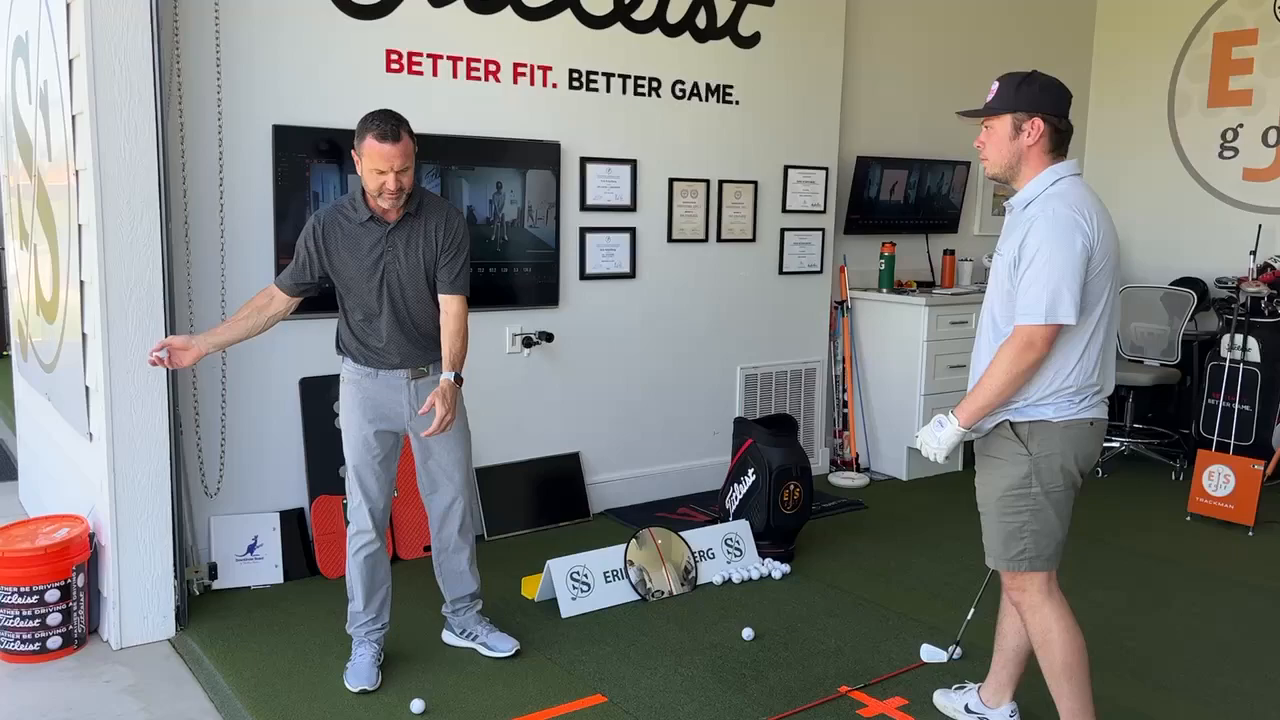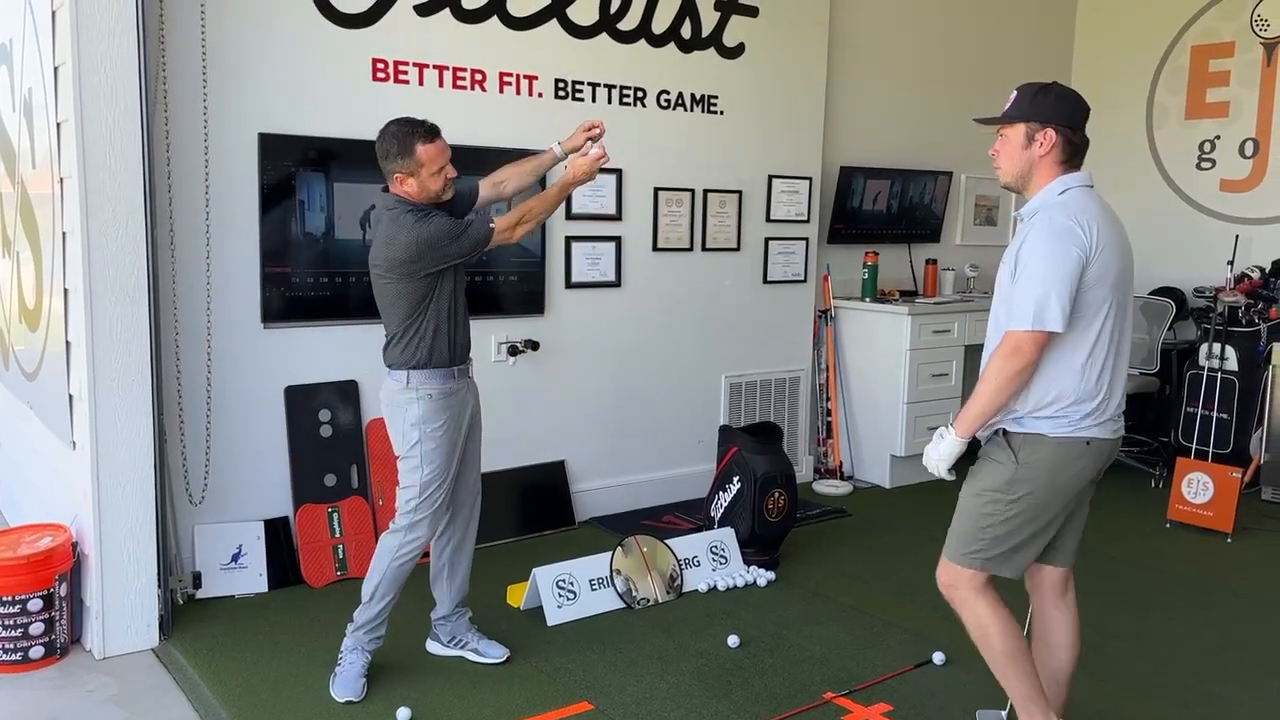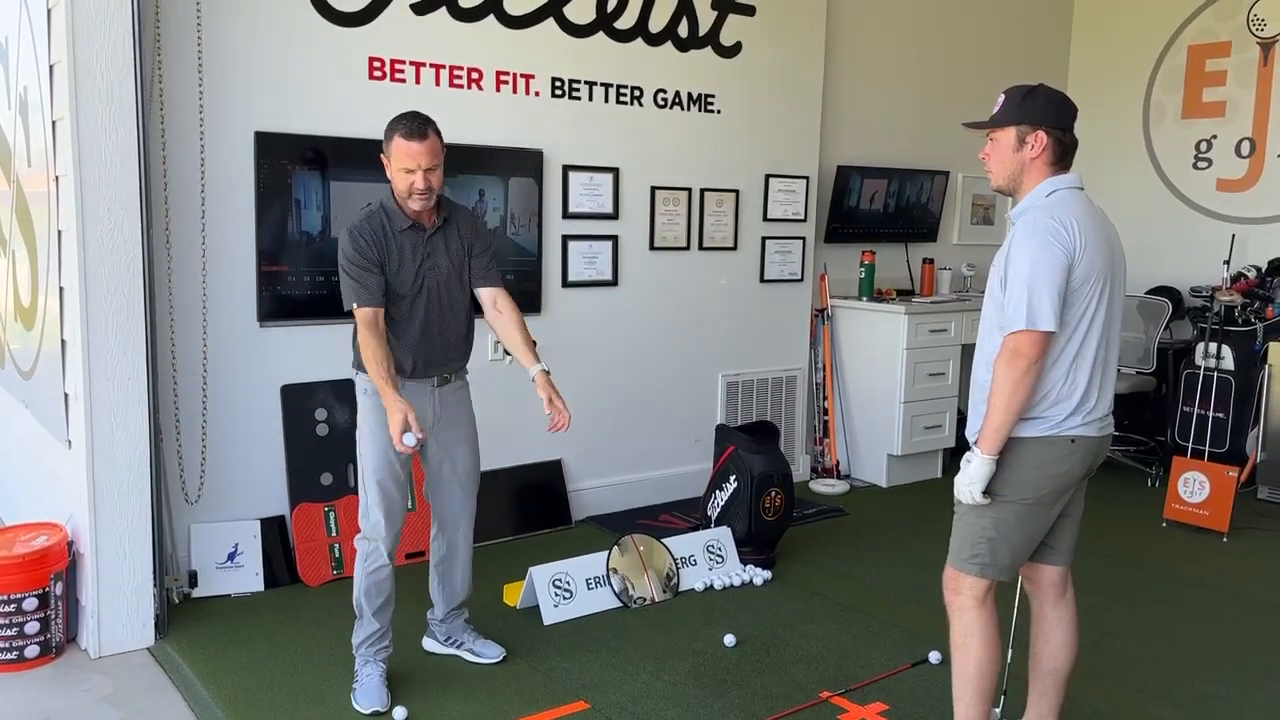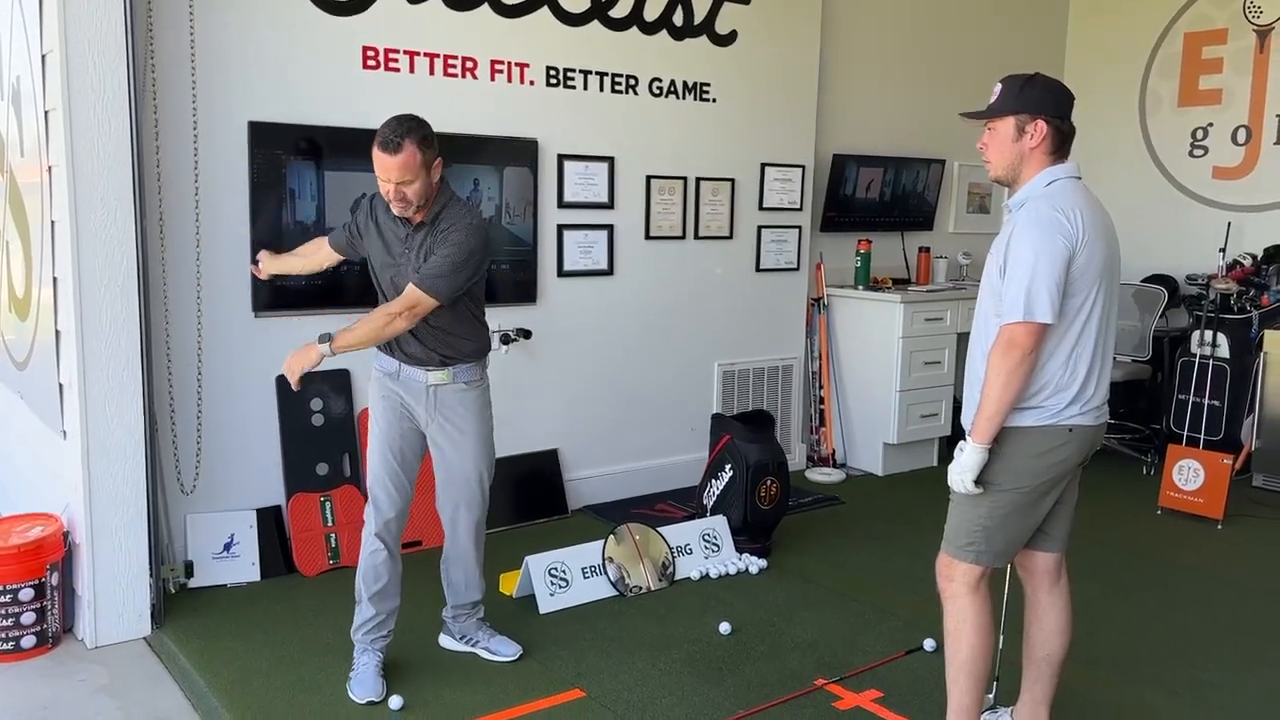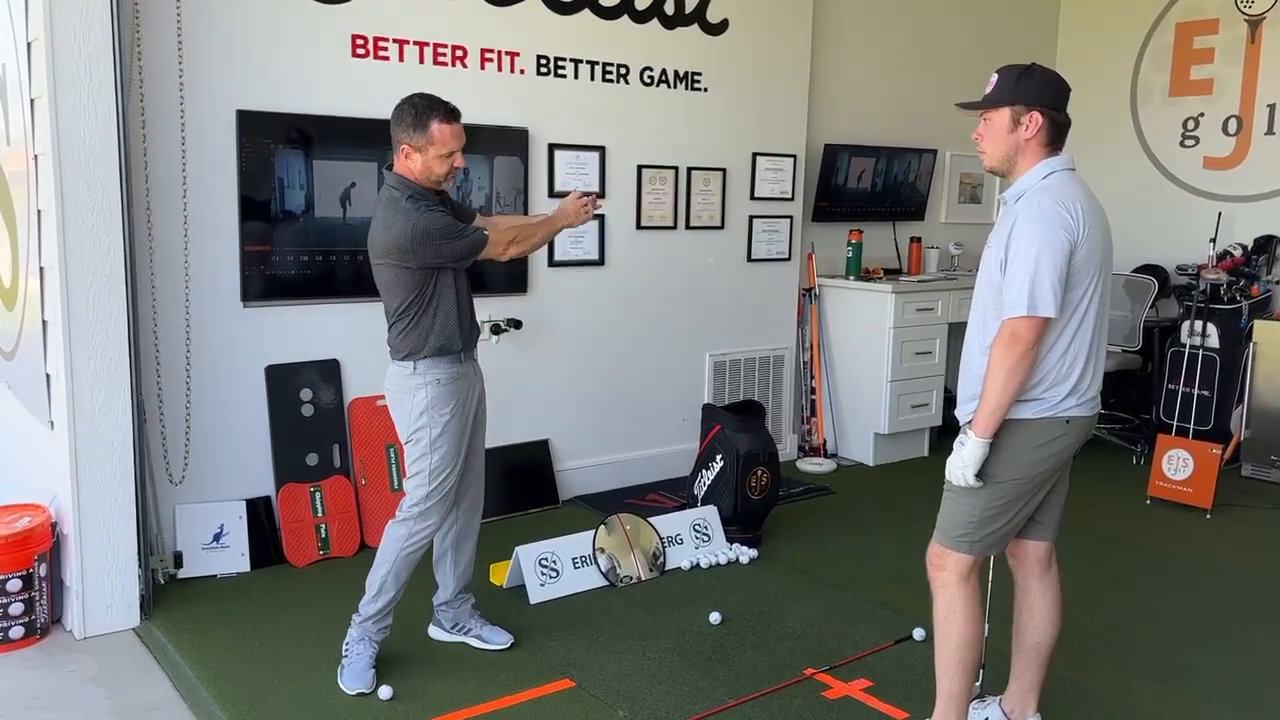
dt=1s
person 1, frame 1
left shoulder: (1057, 214)
right shoulder: (1044, 206)
left elbow: (1032, 342)
left wrist: (957, 421)
right wrist: (975, 419)
left hip: (1035, 431)
right hip: (1031, 425)
left knee: (1033, 583)
right knee: (1022, 572)
person 1, frame 2
left shoulder: (1056, 223)
right shoulder: (1084, 214)
left elbow: (1022, 350)
left wrist: (956, 432)
left hip: (1041, 440)
right hip: (1073, 433)
left knee: (961, 576)
right knee: (1049, 582)
person 1, frame 3
left shoulder: (1042, 225)
right shoulder: (1085, 217)
left elbow: (1024, 350)
left wrist: (983, 452)
left hip: (1032, 443)
right hip: (1072, 434)
left knee: (966, 587)
right knee: (1048, 583)
person 1, frame 4
left shoulder: (1043, 213)
right shoulder: (1077, 205)
left elbow: (1020, 339)
left wrist: (977, 440)
left hip: (1027, 431)
right hip: (1064, 422)
left knee: (959, 572)
right knee: (1043, 569)
person 1, frame 5
left shoulder: (1041, 206)
right shoulder: (1064, 197)
left elbow: (1022, 333)
left wrist: (978, 433)
left hip: (1022, 422)
right hip: (1052, 415)
left knee: (950, 563)
right knee: (1032, 559)
person 2, frame 1
left shoulder: (446, 221)
right shoulder: (328, 225)
left elbow: (452, 309)
right elbow: (280, 297)
left wrist: (449, 381)
right wrist: (203, 344)
left hip: (433, 382)
right hip: (366, 384)
left knee: (452, 504)
right knee: (368, 517)
left ankle: (463, 618)
right ankle: (367, 638)
person 2, frame 2
left shoulder: (426, 205)
right shoulder: (414, 233)
left elbow: (497, 185)
right elbow: (512, 228)
left wrist: (561, 149)
right wrist: (569, 182)
left hip: (455, 381)
right hip: (423, 391)
left knee: (460, 510)
right knee: (416, 520)
left ankle: (450, 626)
right ankle: (359, 646)
person 2, frame 3
left shoulder: (470, 229)
right shoulder: (364, 232)
left elbow: (498, 307)
right elbow: (371, 324)
left wrist: (539, 374)
right wrist: (390, 398)
left hip: (450, 391)
right hip: (390, 394)
left knee: (456, 517)
right knee: (380, 530)
left ankle: (447, 627)
right ankle: (371, 657)
person 2, frame 4
left shoulder: (464, 230)
right shoulder: (374, 211)
left elbow: (404, 314)
right elbow: (329, 248)
left wrist: (322, 347)
right wrist: (274, 263)
left hip: (459, 383)
right hip: (395, 378)
left knee: (465, 510)
right knee: (384, 514)
left ankle: (463, 623)
right ankle: (369, 646)
person 2, frame 5
left shoulder: (428, 196)
right shoulder: (408, 222)
left elbow: (488, 228)
right elbow: (503, 247)
left wrist: (554, 218)
right wrist: (560, 220)
left hip: (458, 369)
right hip: (428, 379)
left knee: (464, 498)
right knee: (425, 506)
left ankle: (452, 611)
right ankle: (363, 636)
